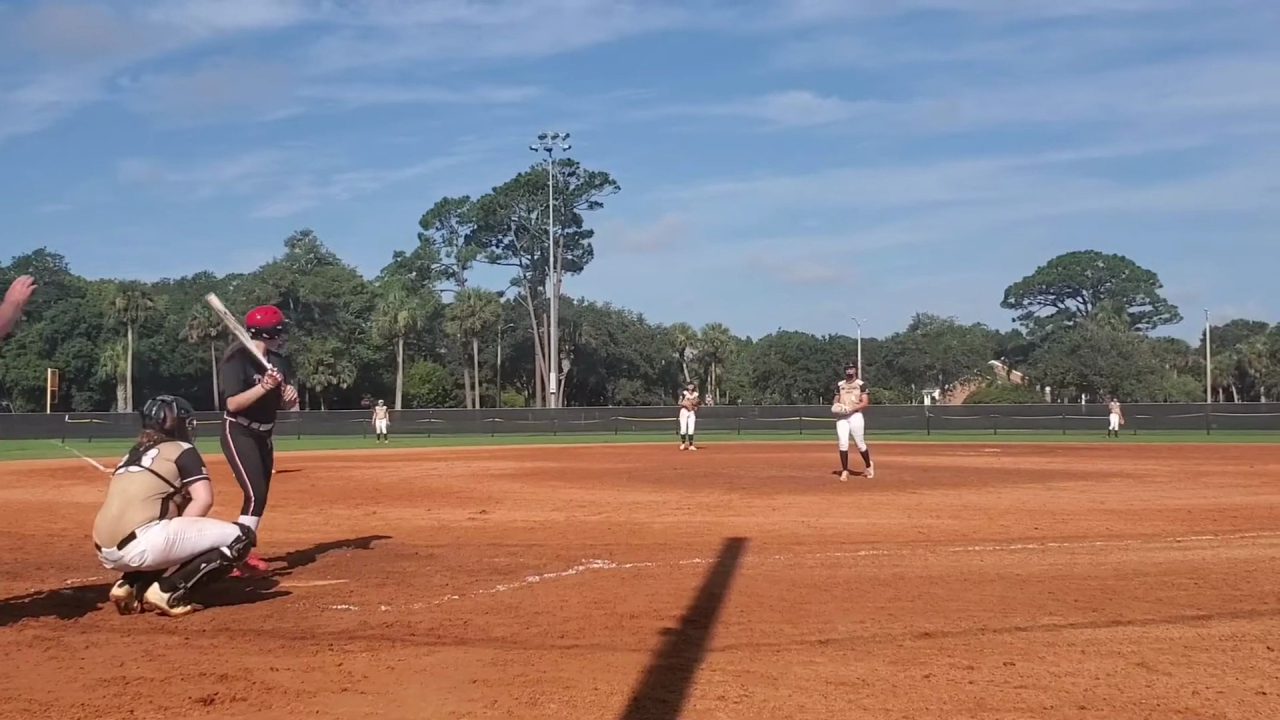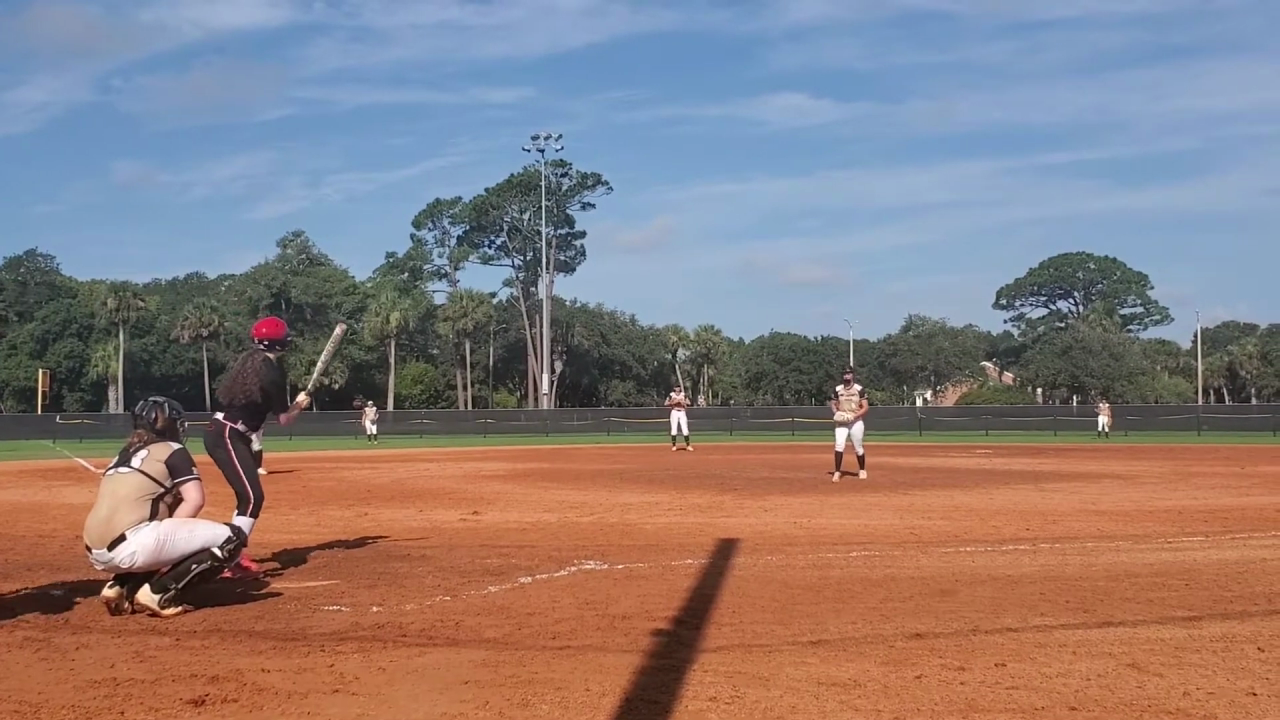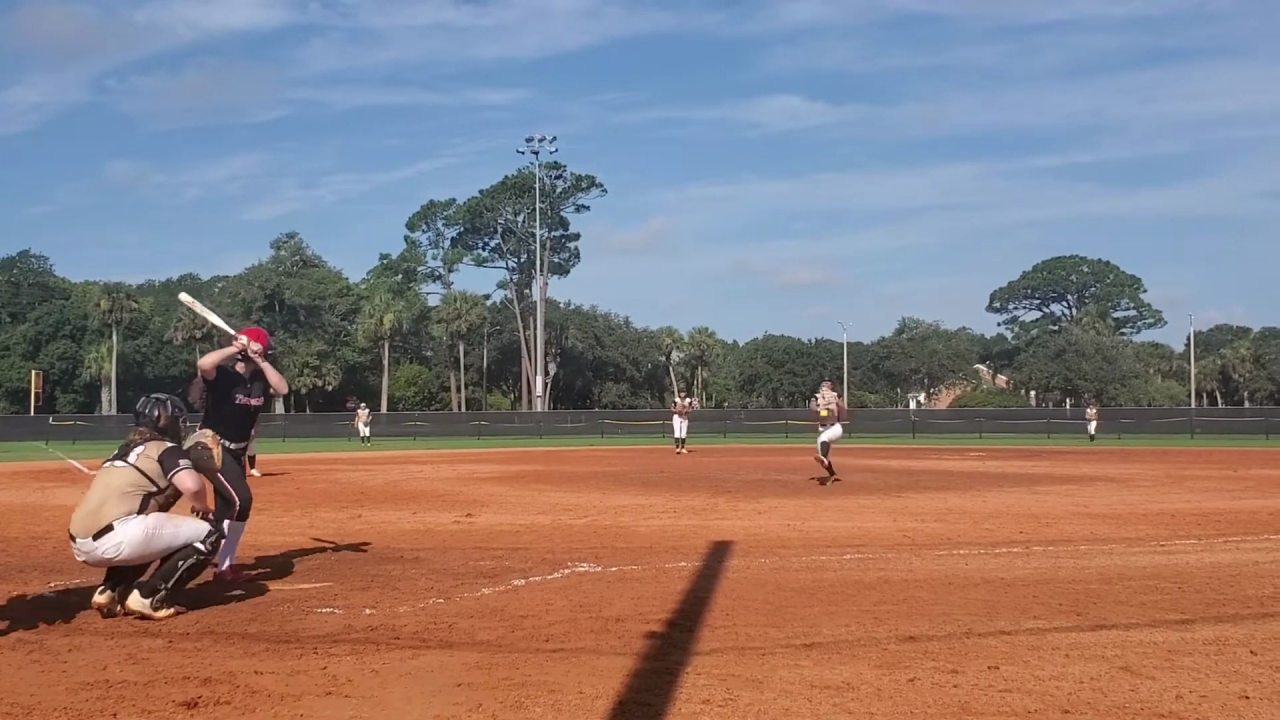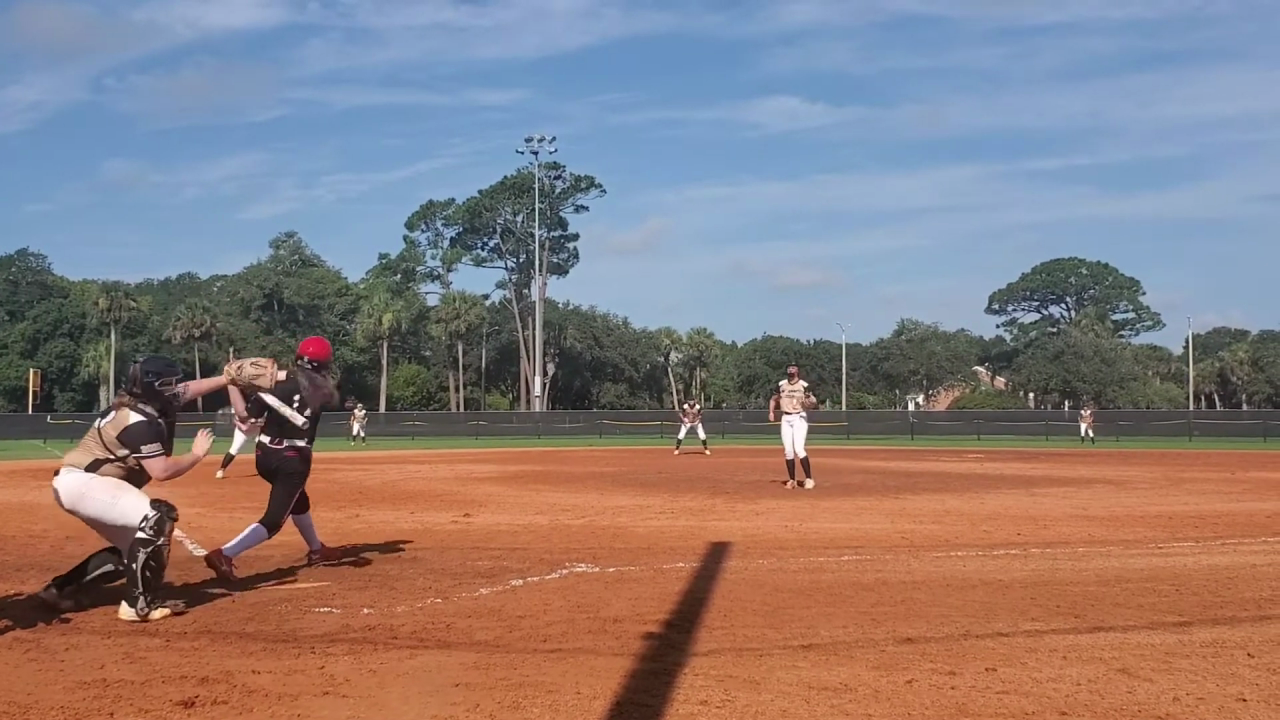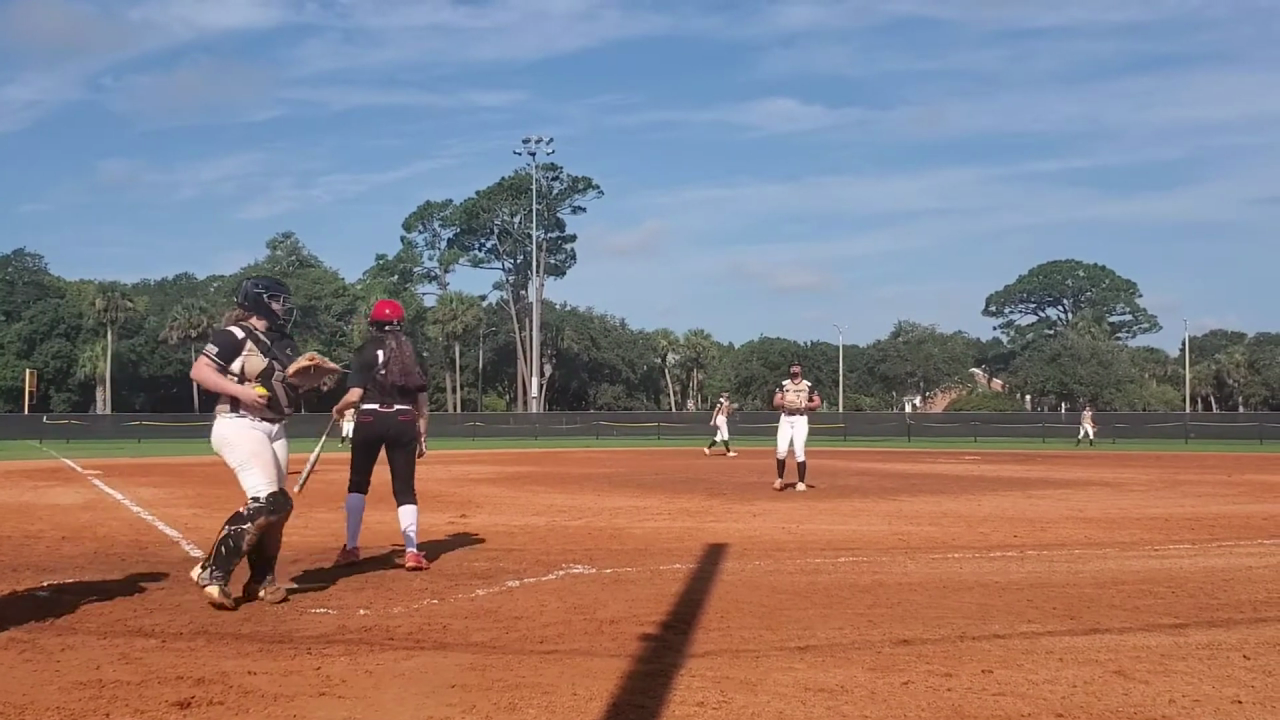
dt=1s
person 1, frame 1
left shoulder: (277, 360)
right shoulder: (237, 360)
left elbow: (287, 401)
right elbow: (231, 404)
left wrist: (290, 394)
right wrist: (264, 387)
left hip: (263, 435)
right hip: (238, 433)
left knee: (260, 495)
right knee: (255, 495)
person 1, frame 2
left shoulder: (249, 363)
right shoulder: (273, 372)
right elbow: (283, 419)
left wrist: (294, 405)
right wrist: (299, 404)
left hip: (225, 434)
right hip: (226, 436)
left knee: (248, 496)
right knee: (253, 497)
right ankle: (230, 562)
person 1, frame 3
left shoulder: (259, 378)
right shoulder: (223, 374)
left elbow: (283, 389)
right elbow: (203, 364)
left wrist: (259, 360)
right wrist: (235, 347)
left hip: (237, 451)
right hip: (210, 446)
left knee: (227, 512)
right knee: (241, 500)
right ankle: (224, 567)
person 1, frame 4
left shoulder: (280, 387)
right shoulder: (322, 385)
left elbow: (245, 413)
right elbow: (290, 376)
left wrist: (232, 383)
left hip: (264, 455)
right hip: (294, 458)
left knee: (297, 500)
right knee: (273, 520)
left ankle: (317, 550)
right ankle: (224, 554)
person 1, frame 5
left shoulder: (365, 352)
right shoulder: (412, 354)
left elbow: (354, 396)
right elbow: (421, 400)
left wrist: (337, 409)
right wrist: (421, 436)
left hip: (369, 420)
right hip: (403, 422)
left knee: (358, 484)
right knee: (405, 489)
left ankle: (351, 547)
right ankle: (412, 552)
person 2, frame 1
left shoulder: (134, 453)
right shoulder: (182, 450)
right elbow: (203, 499)
right wrist: (178, 535)
left hip: (107, 551)
right hip: (140, 544)
right knee: (240, 537)
left ankle: (130, 585)
right ankle: (167, 591)
person 2, frame 2
left shoulder: (125, 453)
right shoulder: (172, 450)
right elbow: (195, 499)
right wrist: (168, 537)
left hip: (97, 552)
right hip: (129, 546)
right knee: (231, 538)
left ankle: (120, 587)
right ankle: (158, 593)
person 2, frame 3
left shoulder: (126, 449)
right shoulder: (167, 449)
right elbow: (192, 485)
right wrist: (202, 505)
left hip: (81, 544)
right hip: (113, 538)
left knee: (154, 530)
right knee: (208, 533)
left ankle: (110, 592)
right ankle: (149, 598)
person 2, frame 4
left shoulder: (149, 406)
right shoulder: (139, 422)
left elbow: (190, 389)
right elbow: (162, 471)
left wrist: (227, 379)
right wrist: (196, 454)
left hip: (83, 485)
right hip: (79, 483)
left knee: (135, 548)
right knee: (158, 517)
left ankle: (62, 589)
right ankle: (140, 604)
person 2, frame 5
left shoulder: (281, 340)
right shoulder: (235, 336)
left elbow: (288, 381)
right elbow: (199, 371)
right wrist: (240, 391)
left hip: (274, 428)
right hip: (240, 426)
left knee: (279, 506)
right knee: (264, 503)
left ankle: (260, 579)
right ankle: (213, 572)
